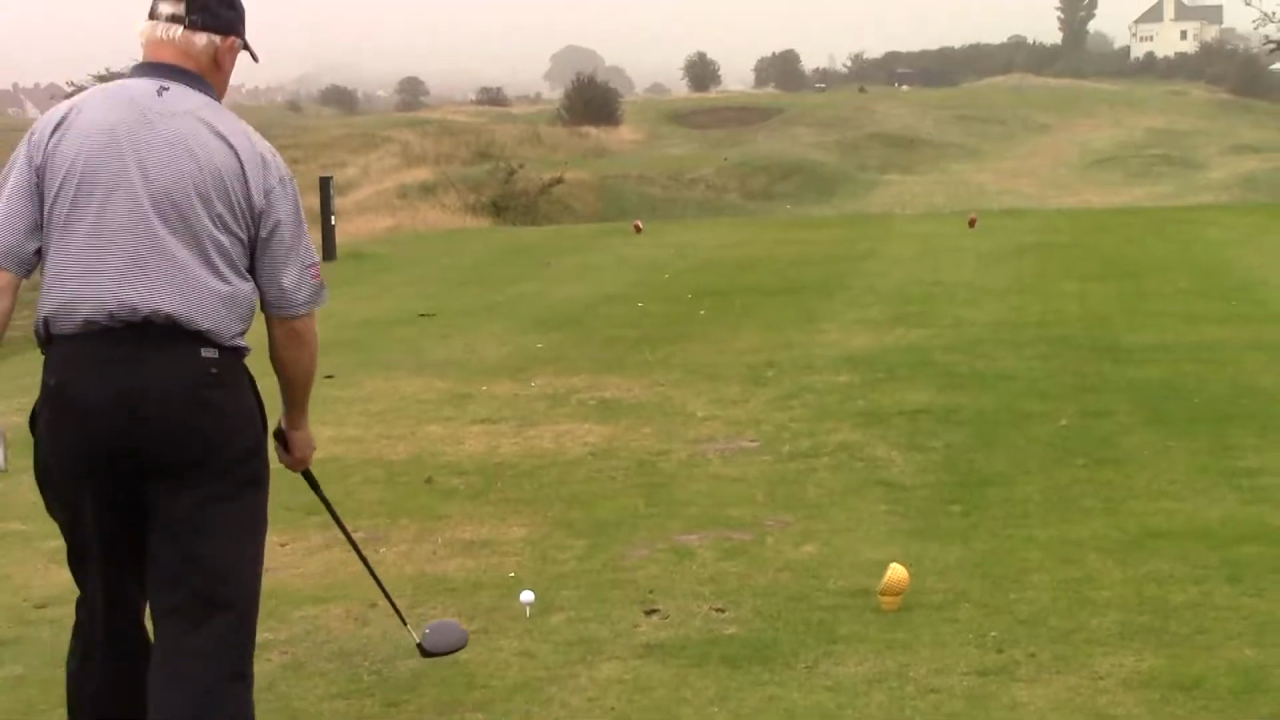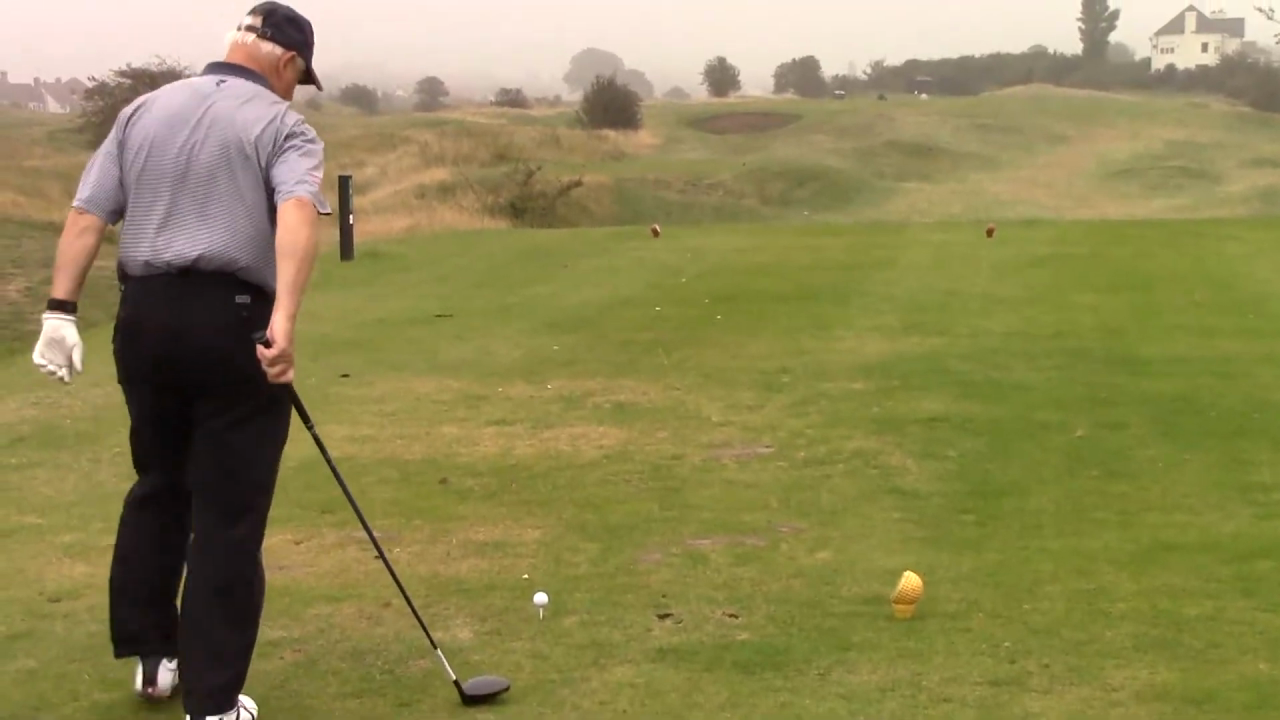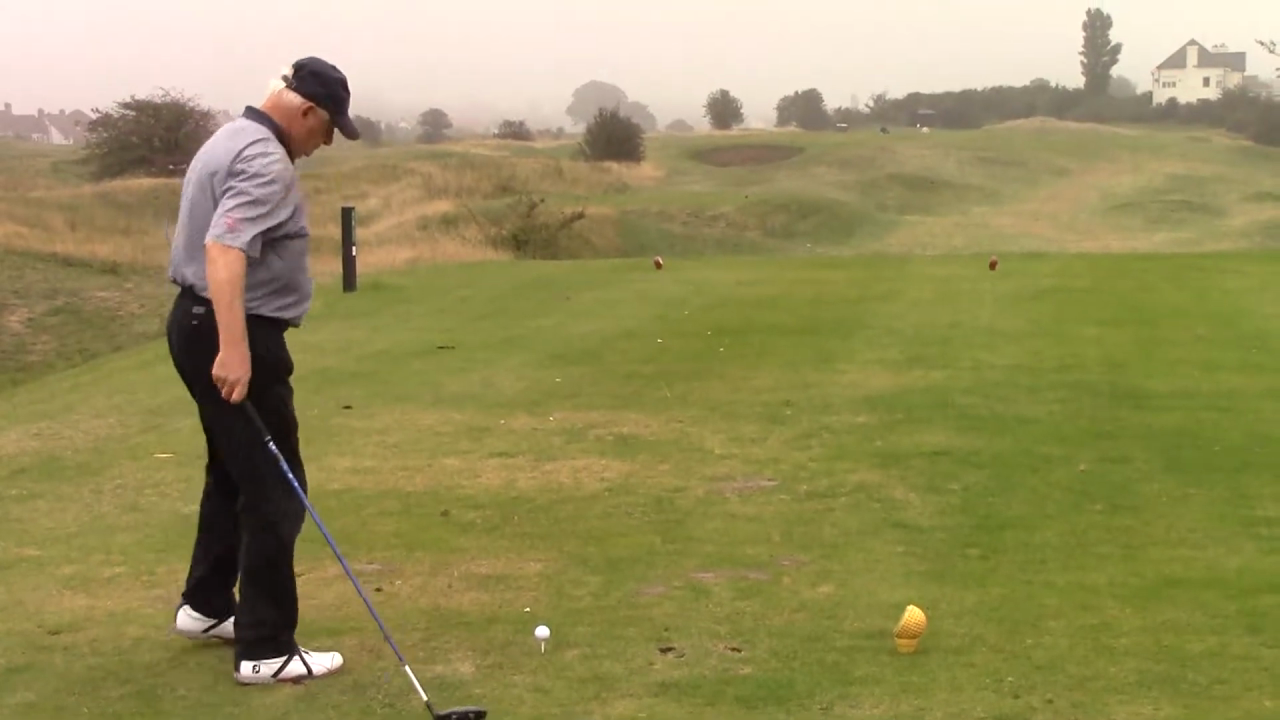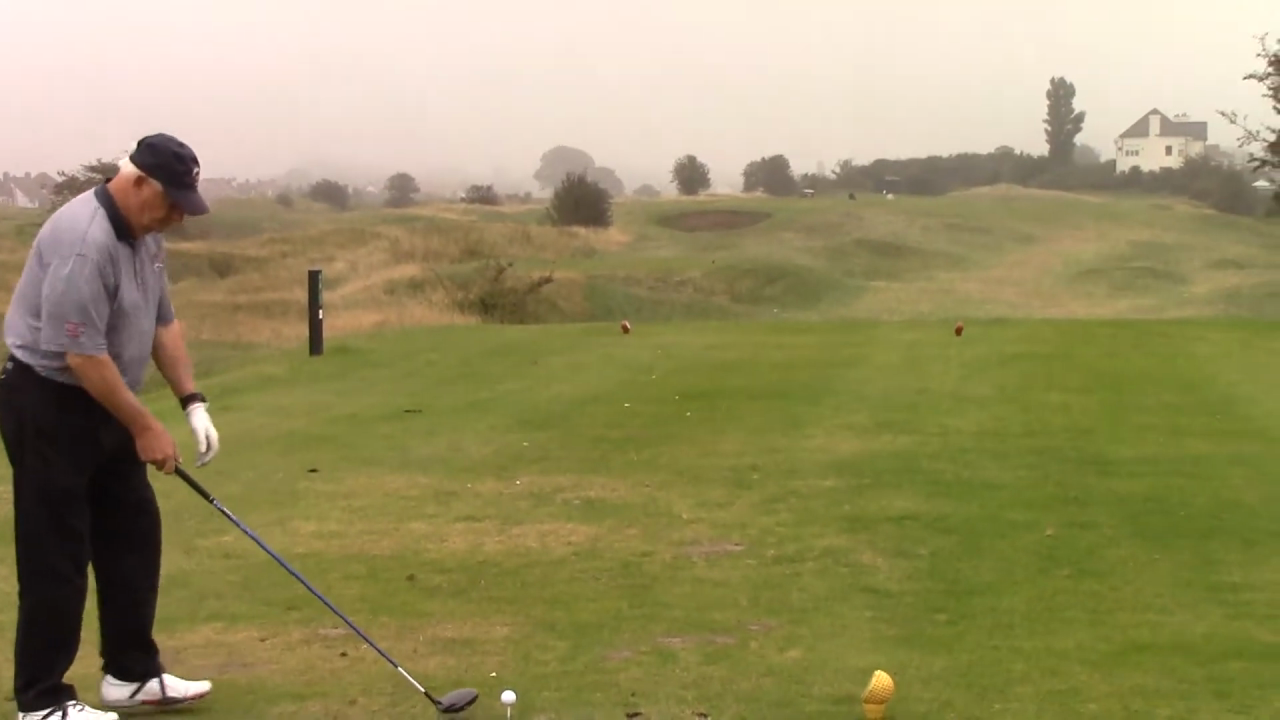
dt=1s
person 1, frame 1
left shoulder: (59, 125)
right shoulder: (251, 154)
right elbow: (293, 320)
right wrist: (296, 420)
left hip: (79, 387)
right hip: (200, 391)
left knee: (107, 600)
right knee: (206, 617)
person 1, frame 2
left shoulder: (144, 110)
right shoulder: (283, 125)
left elbow: (86, 214)
right elbow: (297, 212)
left wrist: (60, 312)
right wrist: (285, 318)
left hip: (145, 316)
right hip: (234, 322)
left knee: (161, 487)
right knee: (229, 512)
left ankle: (151, 651)
person 1, frame 3
left shoulder: (230, 139)
right shoulder: (265, 161)
right elbow: (225, 249)
right wrist: (234, 347)
left hip: (195, 319)
right hip: (235, 337)
left knee: (233, 471)
right knee: (271, 490)
left ankle: (204, 605)
right ankle: (264, 648)
person 1, frame 4
left shoulder: (144, 234)
right shoulder: (83, 242)
left elbow: (162, 323)
right elbow: (84, 355)
left wrist: (193, 403)
right wrist: (146, 428)
left hip: (100, 405)
right hip: (48, 406)
left knee: (132, 533)
right knee: (56, 554)
left ankle: (131, 673)
